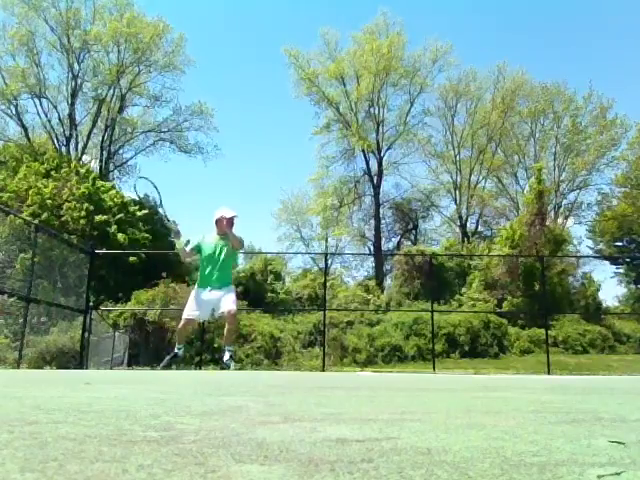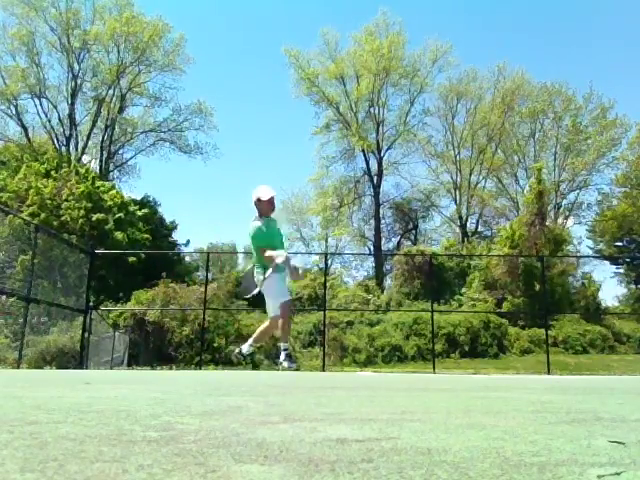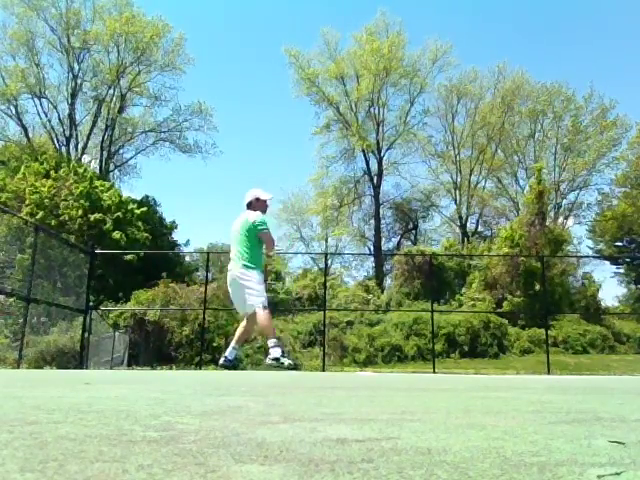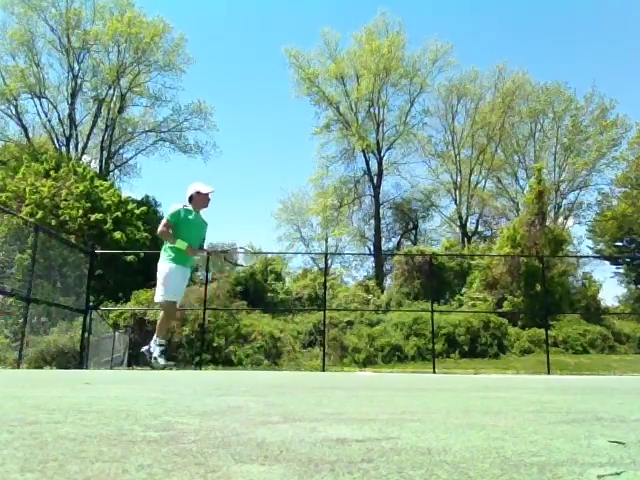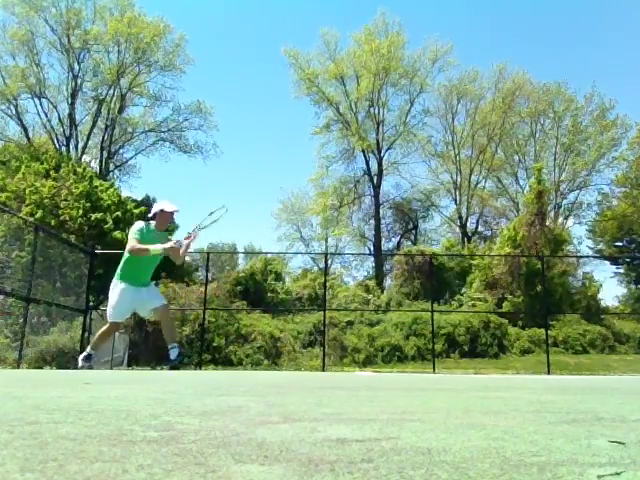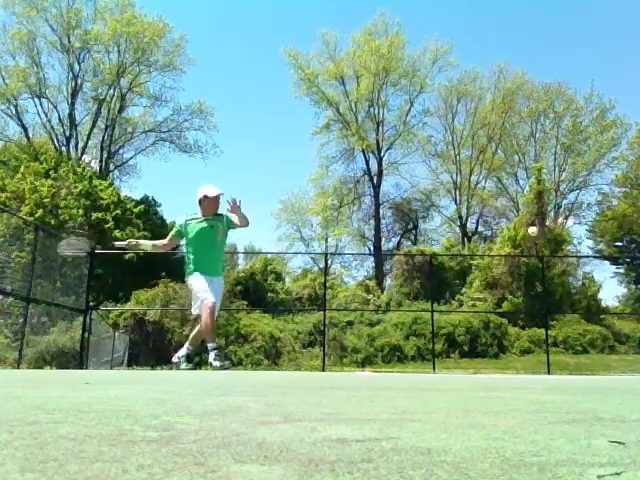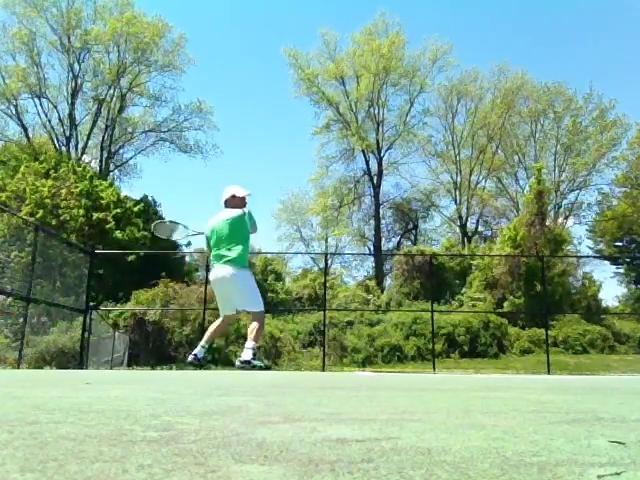
dt=0.7s
person 1, frame 1
left shoulder: (234, 240)
right shoulder: (203, 240)
left elbow: (239, 246)
left wrist: (227, 230)
left hip: (224, 289)
right hip: (202, 289)
left knee: (231, 314)
right knee: (186, 322)
left ankle: (228, 356)
right ankle: (177, 353)
person 1, frame 2
left shoulder: (270, 221)
right shoulder: (257, 227)
right elbow: (266, 256)
left wrist: (289, 266)
right wrist: (279, 256)
left hip: (278, 274)
right hip: (269, 276)
left knee: (275, 321)
right knee: (286, 307)
left ankle: (246, 348)
right ankle: (285, 354)
person 1, frame 3
left shoulder: (239, 221)
right shoulder: (256, 216)
right elbow: (269, 242)
left wrist: (263, 252)
right wrist: (270, 251)
left hip: (236, 272)
right hip: (247, 271)
left knee: (251, 316)
right knee: (263, 310)
left ankle: (229, 356)
right ankle: (275, 353)
person 1, frame 4
left shoulder: (202, 223)
right shoulder: (179, 210)
left elbow: (198, 248)
right elbow: (162, 231)
left wrist: (209, 252)
right wrist: (185, 247)
left hip: (185, 268)
right hip: (170, 264)
left knee: (169, 309)
right knee: (169, 306)
left ankle: (152, 348)
right ankle: (158, 350)
person 1, frame 5
left shoulder: (167, 239)
right shoulder: (140, 227)
left elbow: (179, 259)
right elbow: (132, 249)
left wrist: (188, 242)
right wrist: (162, 248)
left hip: (146, 286)
right hip: (124, 285)
left knee: (164, 312)
right knee: (114, 325)
left ankle: (174, 356)
right ankle: (87, 355)
person 1, frame 6
left shoulder: (224, 220)
right shoulder: (186, 223)
left elbow: (244, 223)
right elbow: (165, 245)
left wrist: (238, 212)
right wrist: (139, 244)
left hip: (217, 279)
right hip: (197, 275)
left knee: (205, 322)
right knee: (209, 305)
left ankle: (182, 354)
right ankle: (213, 352)
person 1, frame 7
left shoulder: (212, 224)
right shoulder: (244, 214)
right elbow: (253, 229)
left hip: (216, 274)
right hip: (236, 271)
left knee: (227, 316)
right knee: (258, 313)
left ankle: (197, 353)
right ankle: (247, 355)
